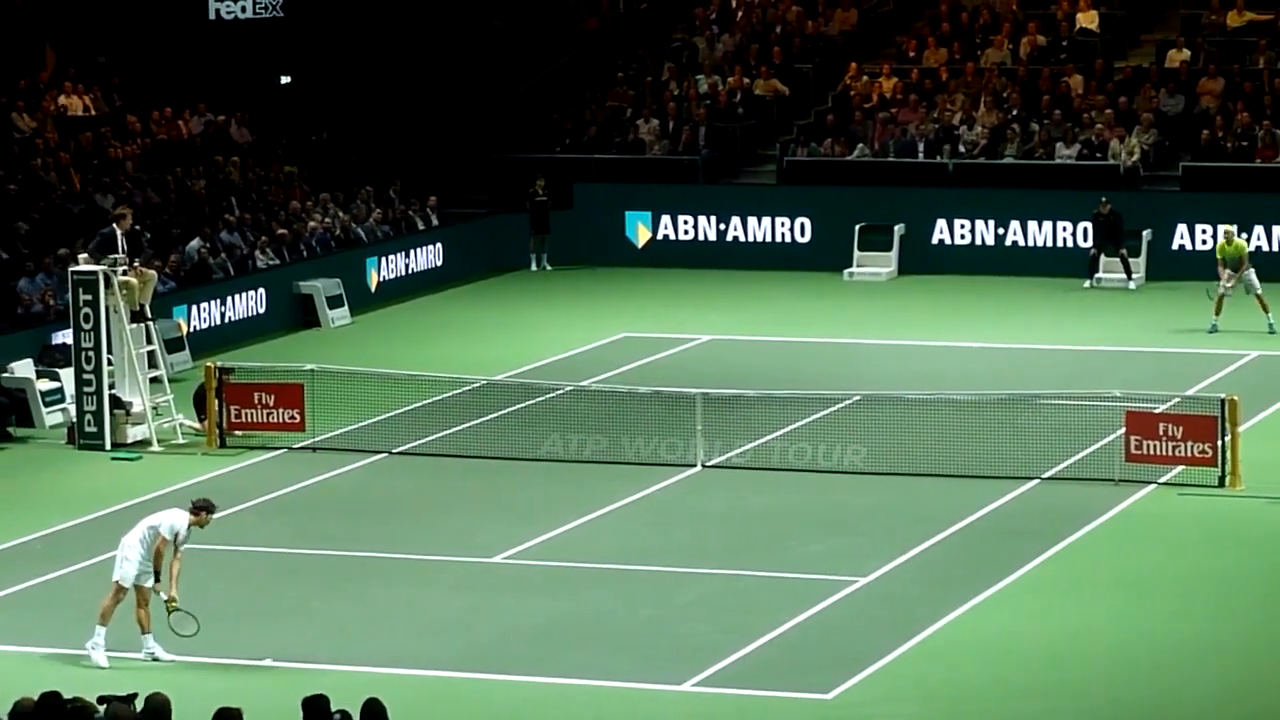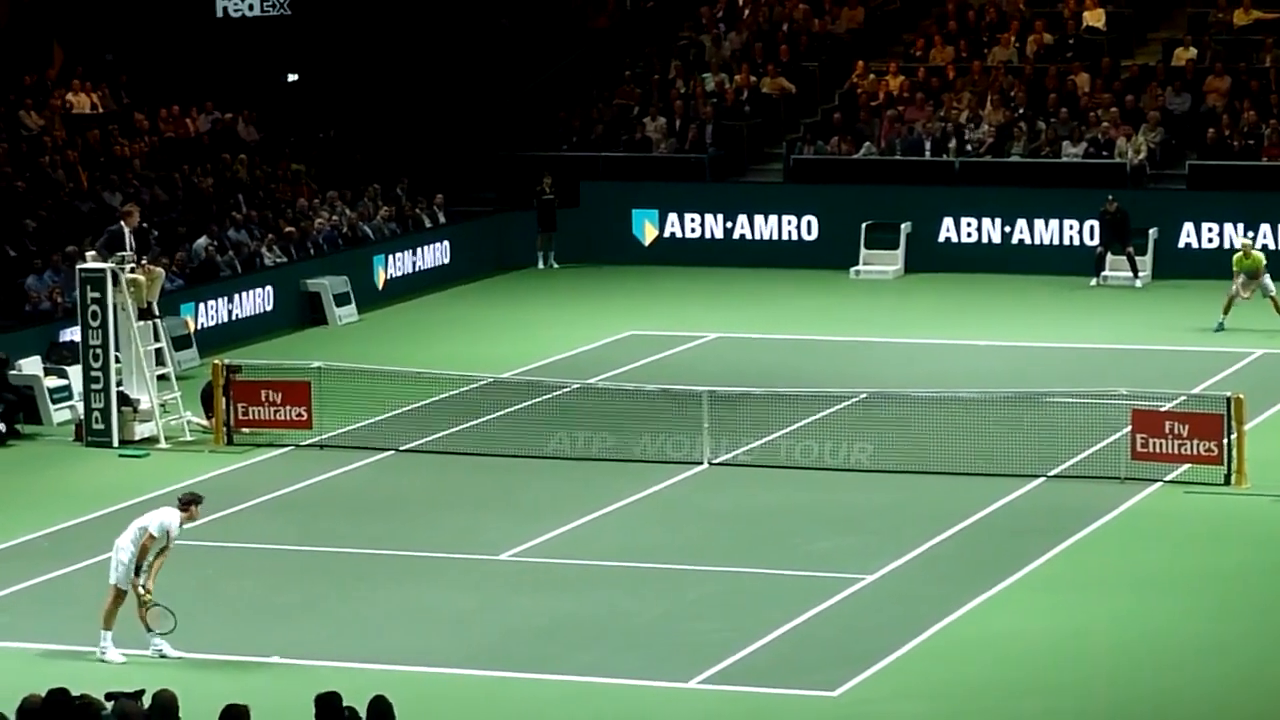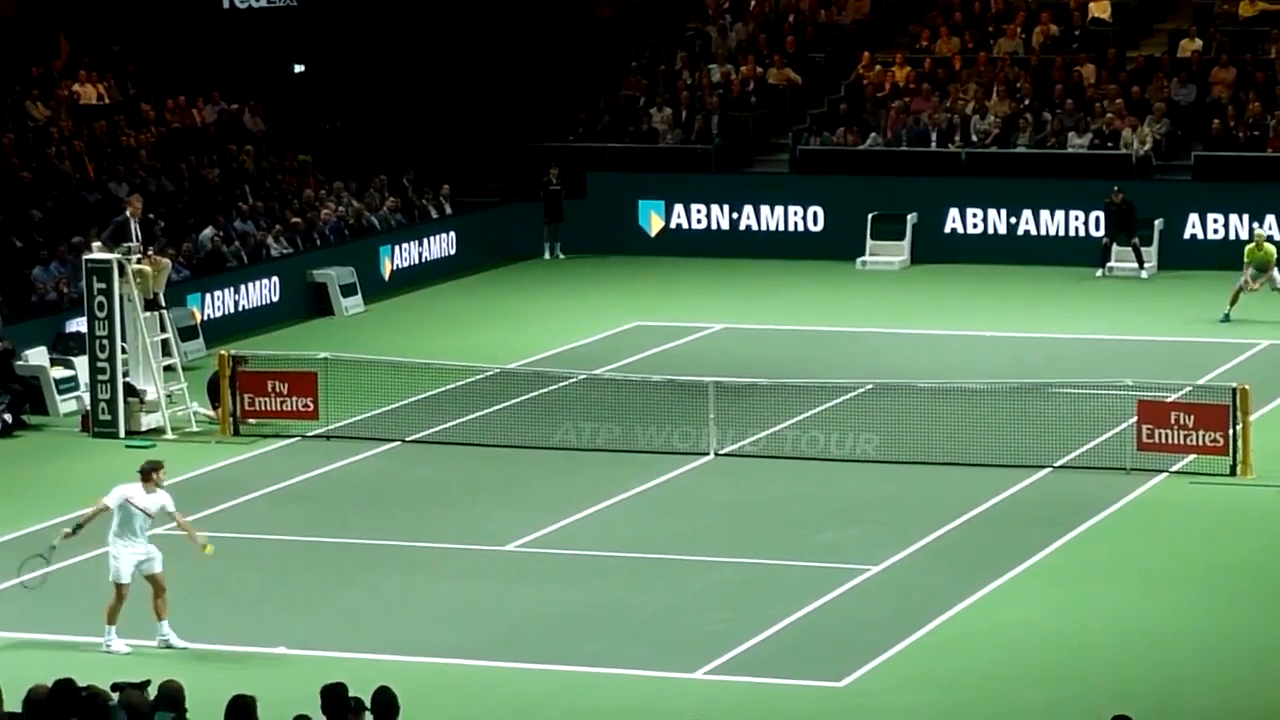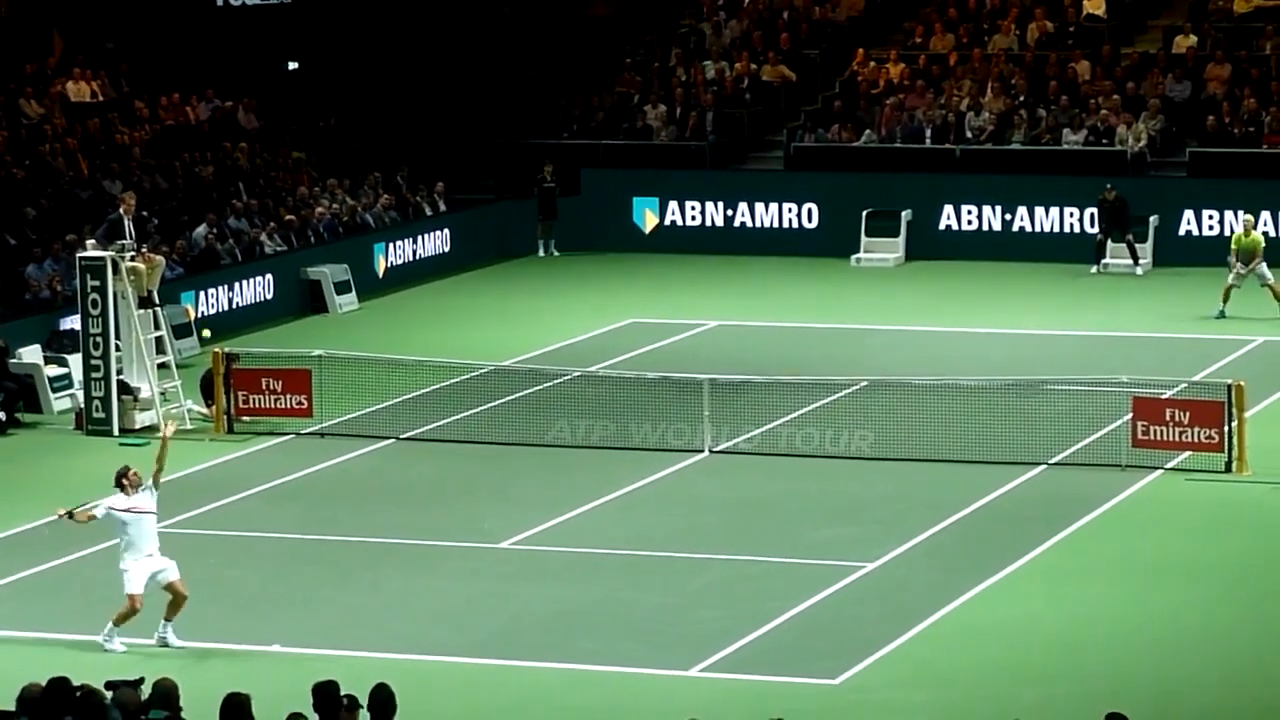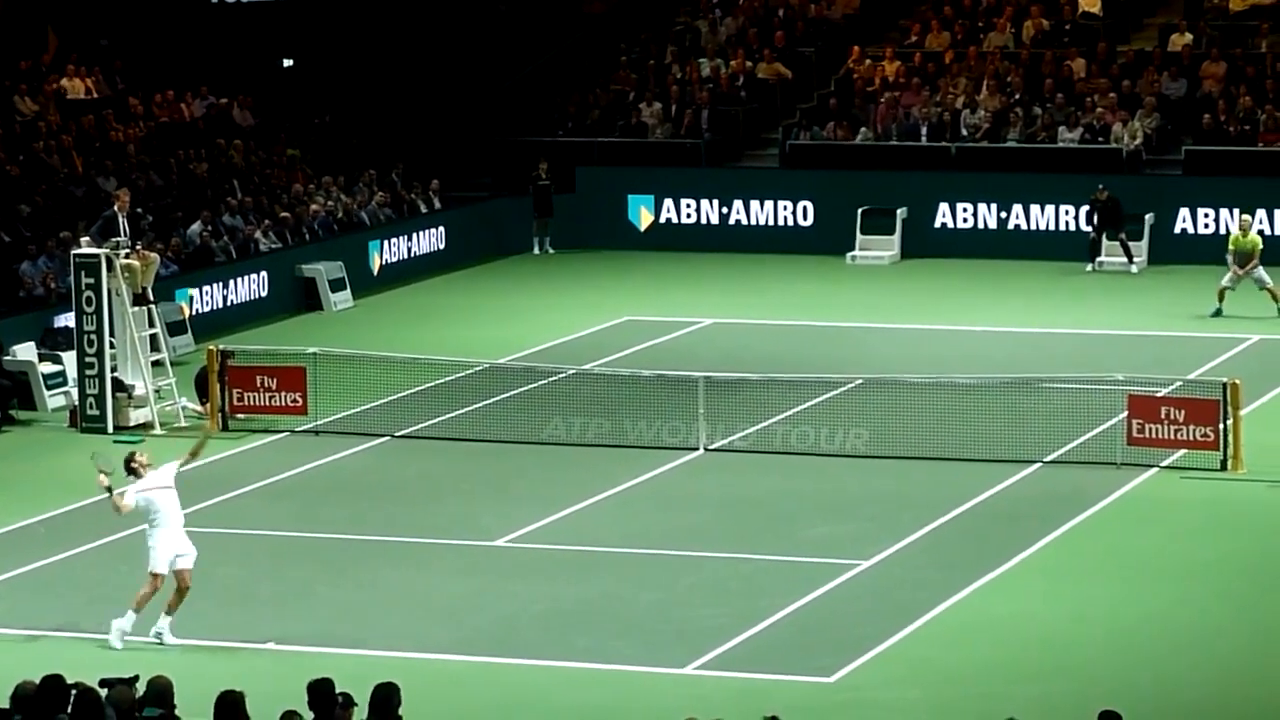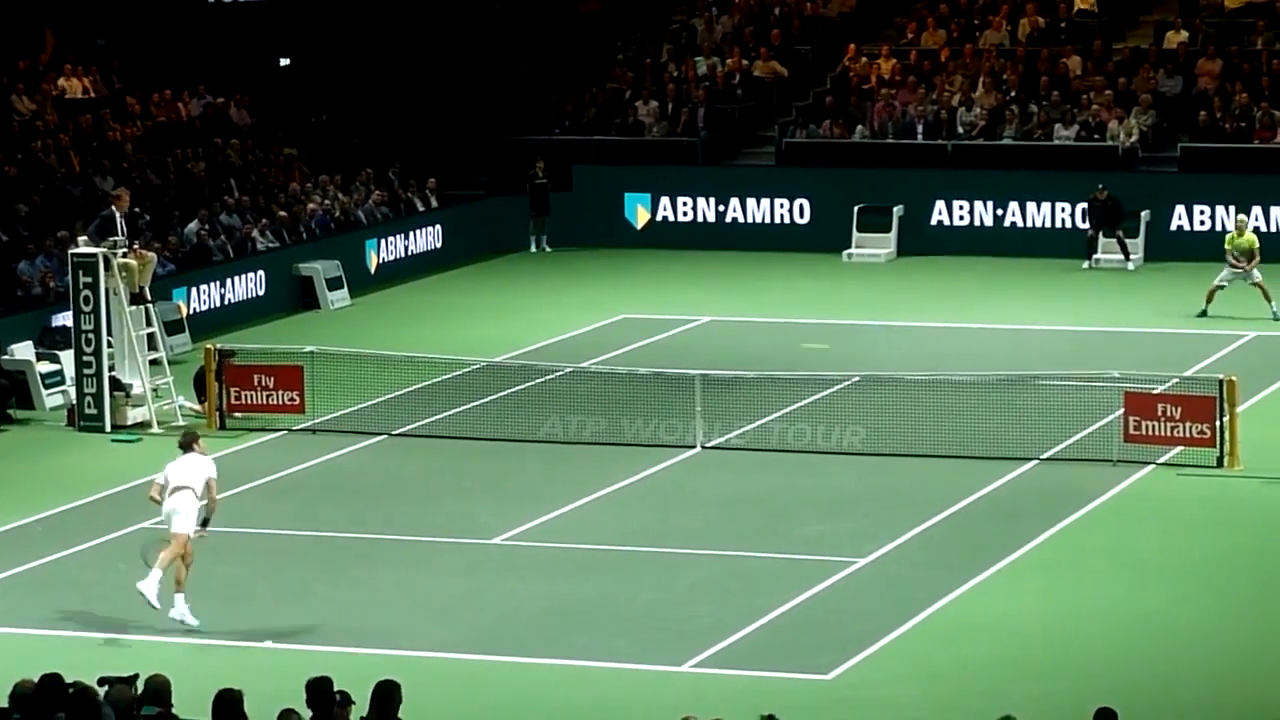
dt=0.4s
person 1, frame 1
left shoulder: (186, 531)
right shoulder: (176, 519)
left elbow: (176, 559)
right elbow: (159, 549)
left wrist: (173, 589)
right wrist: (157, 580)
left hip: (147, 557)
right hip: (132, 550)
left knee: (144, 602)
right knee: (117, 596)
left ankle: (150, 648)
right ankle: (97, 644)
person 1, frame 2
left shoulder: (178, 527)
right shoulder: (166, 517)
left elbow: (162, 554)
right elbow: (145, 545)
left wrist: (149, 580)
right wrist: (137, 573)
left hip: (144, 558)
right hip: (128, 552)
left knee: (144, 601)
right knee: (117, 598)
left ankle: (157, 645)
right ankle: (105, 647)
person 1, frame 3
left shoulder: (162, 496)
right shoulder: (126, 491)
left elbow: (177, 518)
right elbow: (98, 509)
left wrist: (195, 536)
right wrist: (75, 528)
left hip: (143, 547)
right hip: (122, 547)
left knee: (161, 587)
right knee: (121, 593)
left ankle: (164, 635)
right ankle: (109, 639)
person 1, frame 4
left shoulder: (148, 494)
right shoulder: (112, 504)
left elbow: (159, 466)
right elbow: (85, 518)
left wrist: (165, 439)
right wrist: (69, 514)
left hip: (155, 559)
right hip: (133, 563)
left knee: (181, 595)
right knee: (134, 606)
left ankle: (165, 632)
right ankle: (109, 635)
person 1, frame 5
left shoulder: (164, 472)
right shoulder: (134, 489)
left elbow: (191, 456)
right elbow: (122, 510)
left wrist: (204, 436)
right wrist: (109, 490)
left hip: (180, 537)
right hip: (161, 539)
left knee: (184, 585)
right knee: (155, 585)
left ankle: (162, 628)
right ankle: (123, 624)
person 1, frame 6
left shoulder: (171, 465)
right shoulder: (206, 461)
left elbow: (152, 494)
right elbow: (213, 497)
right wrist: (205, 522)
left hip: (169, 505)
right hip: (185, 503)
left knee: (187, 558)
right knee: (176, 547)
left ankle: (180, 608)
right ankle: (150, 584)
